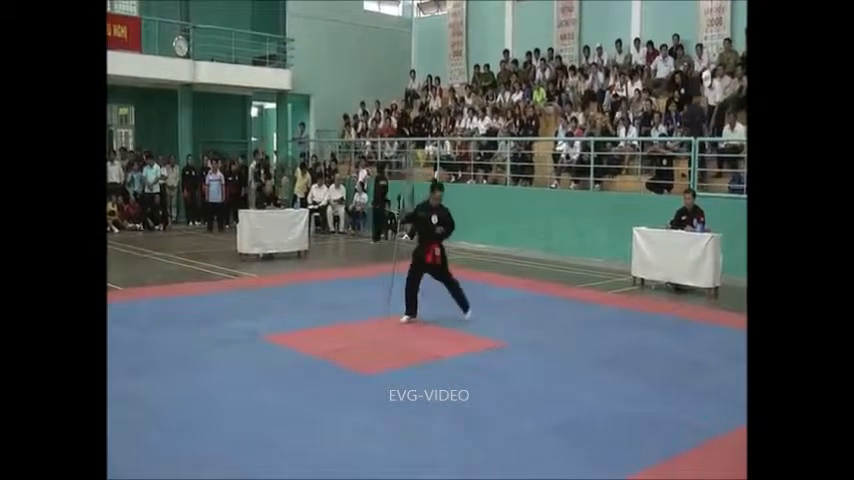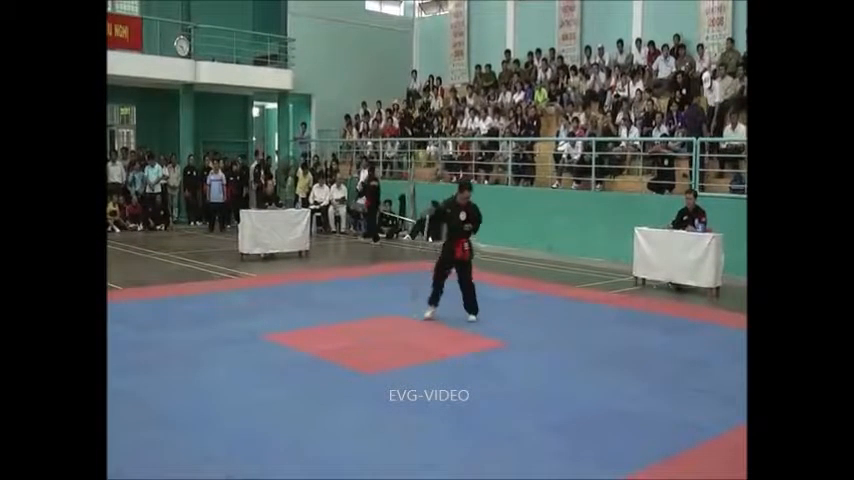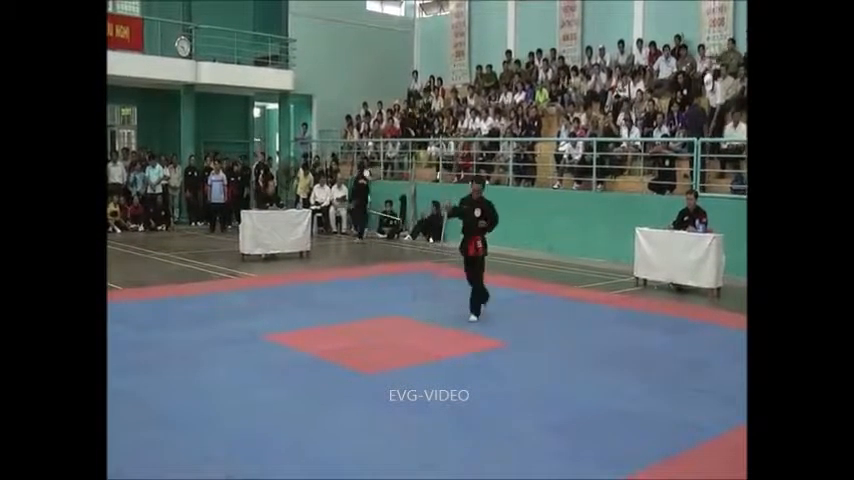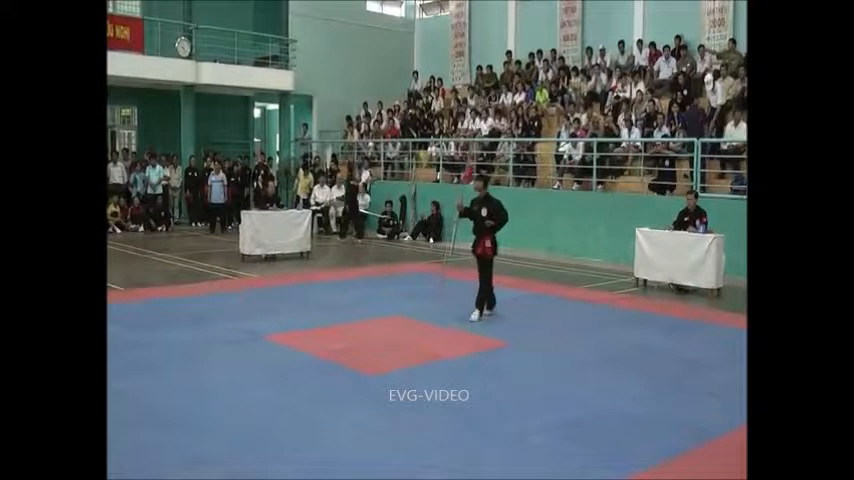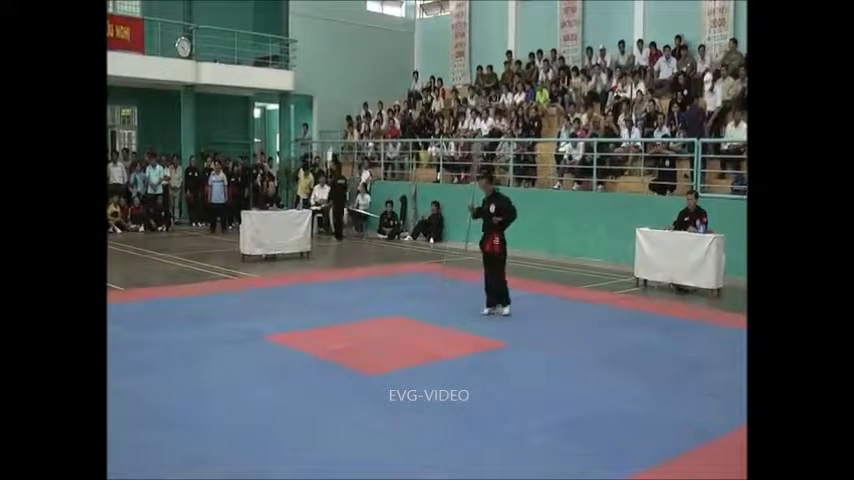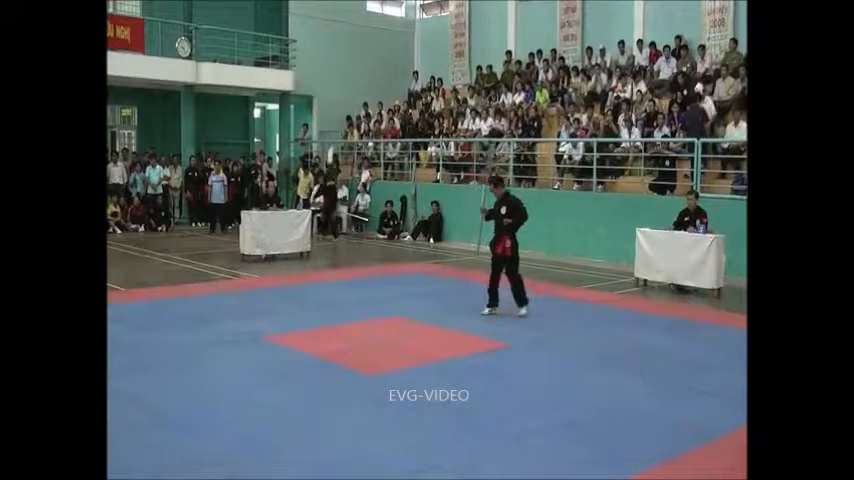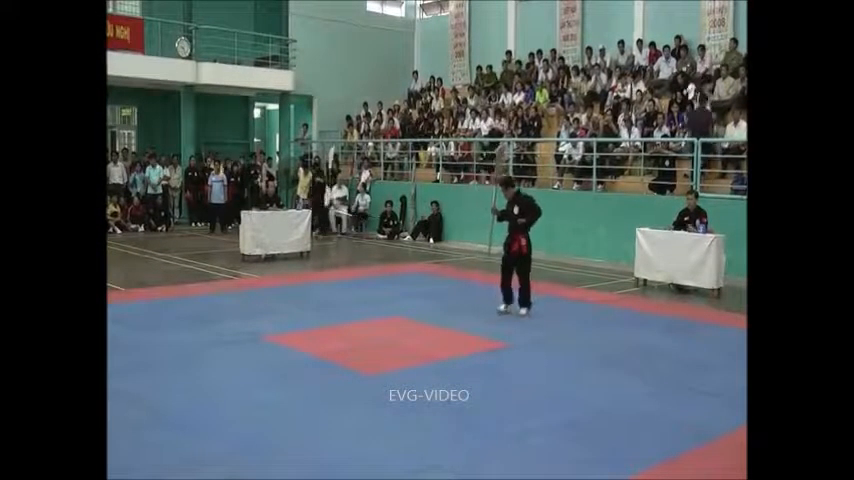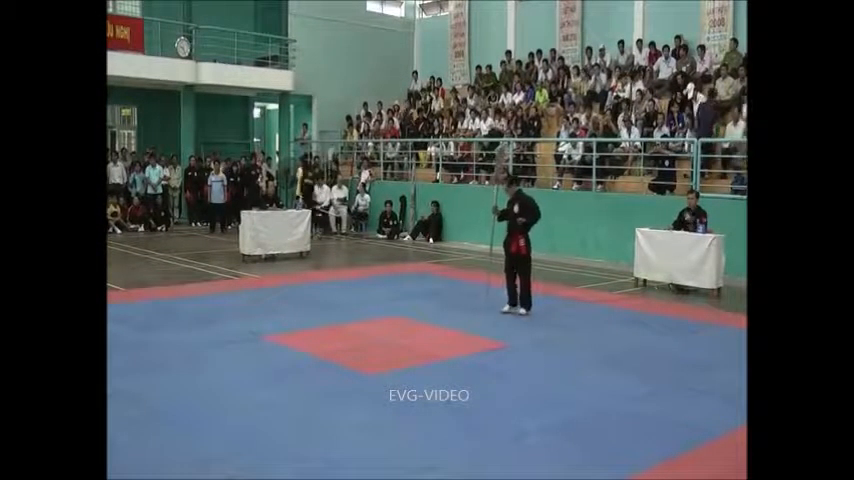
dt=0.3s
person 1, frame 1
left shoulder: (443, 211)
right shoulder: (420, 208)
left elbow: (450, 226)
right elbow: (413, 220)
left wrist: (443, 231)
right wrist: (405, 218)
left hip: (436, 250)
right hip: (422, 249)
left knee: (447, 280)
right knee: (412, 281)
left ankle: (465, 308)
right ankle: (410, 313)
person 1, frame 2
left shoulder: (472, 208)
right shoulder: (447, 204)
left elbow: (477, 222)
right elbow: (440, 216)
left wrist: (472, 228)
right wrist: (433, 213)
left hip: (464, 247)
right hip: (449, 245)
left knee: (466, 281)
right knee: (438, 275)
left ankle: (472, 311)
right ankle: (432, 306)
person 1, frame 3
left shoulder: (487, 204)
right shoulder: (464, 201)
left elbow: (494, 220)
right elbow: (459, 213)
left wrist: (487, 225)
right wrist: (450, 211)
left hip: (478, 243)
right hip: (466, 241)
left knee: (477, 277)
right knee: (470, 276)
left ankle: (475, 312)
right ankle: (483, 297)
person 1, frame 4
left shoulder: (494, 203)
right shoulder: (475, 202)
left elbow: (504, 218)
left wrist: (494, 224)
right wrist: (462, 210)
left hip: (488, 242)
right hip: (478, 241)
left knee: (484, 277)
right knee: (485, 275)
left ankle: (478, 309)
right ankle: (490, 306)
person 1, frame 5
left shoulder: (502, 200)
right shoulder: (486, 200)
left elbow: (512, 214)
left wrist: (501, 220)
right wrist: (475, 211)
left hip: (497, 239)
right hip: (487, 238)
left knee: (498, 273)
right knee: (489, 274)
left ankle: (505, 304)
right ankle: (491, 305)
person 1, frame 6
left shoulder: (514, 201)
right shoulder: (498, 202)
left elbow: (524, 216)
left wrist: (512, 222)
right wrist: (487, 213)
left hip: (508, 241)
right hip: (497, 240)
left knee: (513, 274)
right knee: (494, 274)
left ankle: (522, 305)
right ankle: (491, 305)
person 1, frame 7
left shoulder: (526, 200)
right shoulder: (510, 202)
left elbow: (537, 212)
left wrist: (526, 221)
right wrist: (498, 213)
left hip: (522, 240)
right hip: (511, 239)
left knee: (523, 274)
right knee: (505, 271)
left ankle: (524, 305)
right ankle: (507, 302)
person 1, frame 8
left shoulder: (526, 200)
right shoulder: (511, 201)
left elbow: (536, 214)
left wrist: (526, 221)
right wrist: (499, 213)
left hip: (521, 240)
right hip: (510, 239)
left knee: (524, 274)
right knee: (509, 273)
left ankle: (525, 306)
right ankle: (512, 303)
